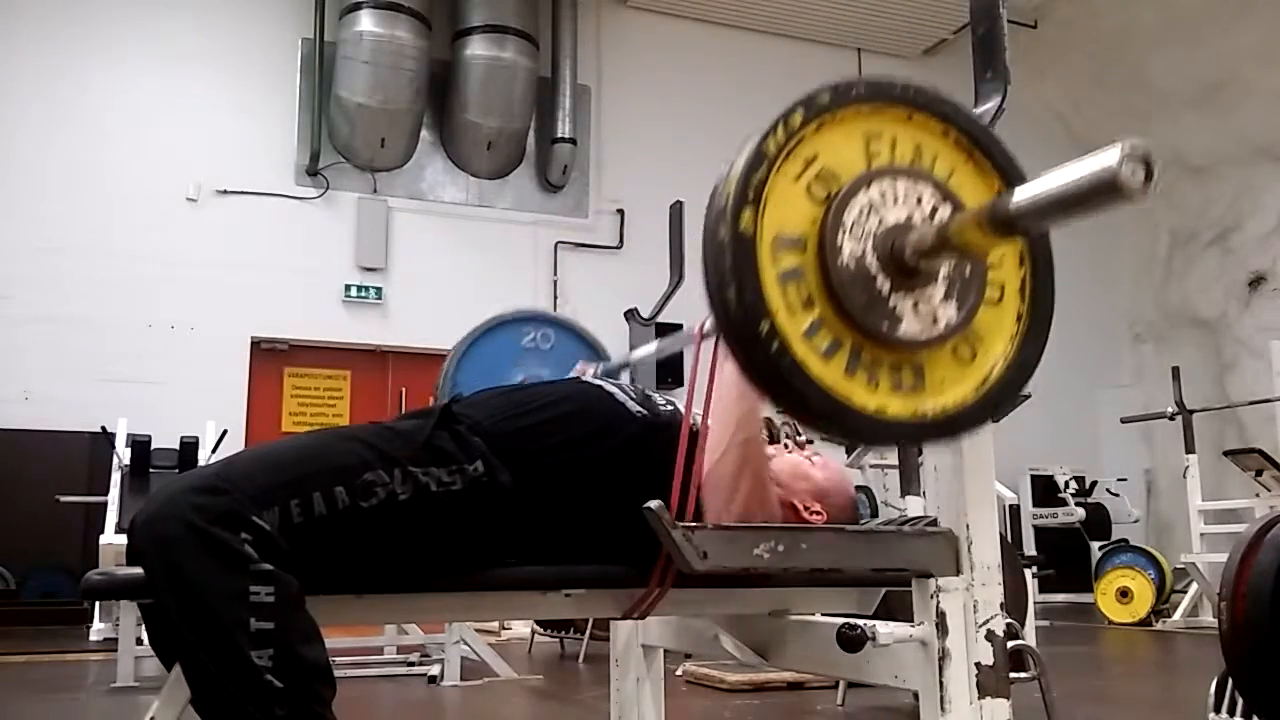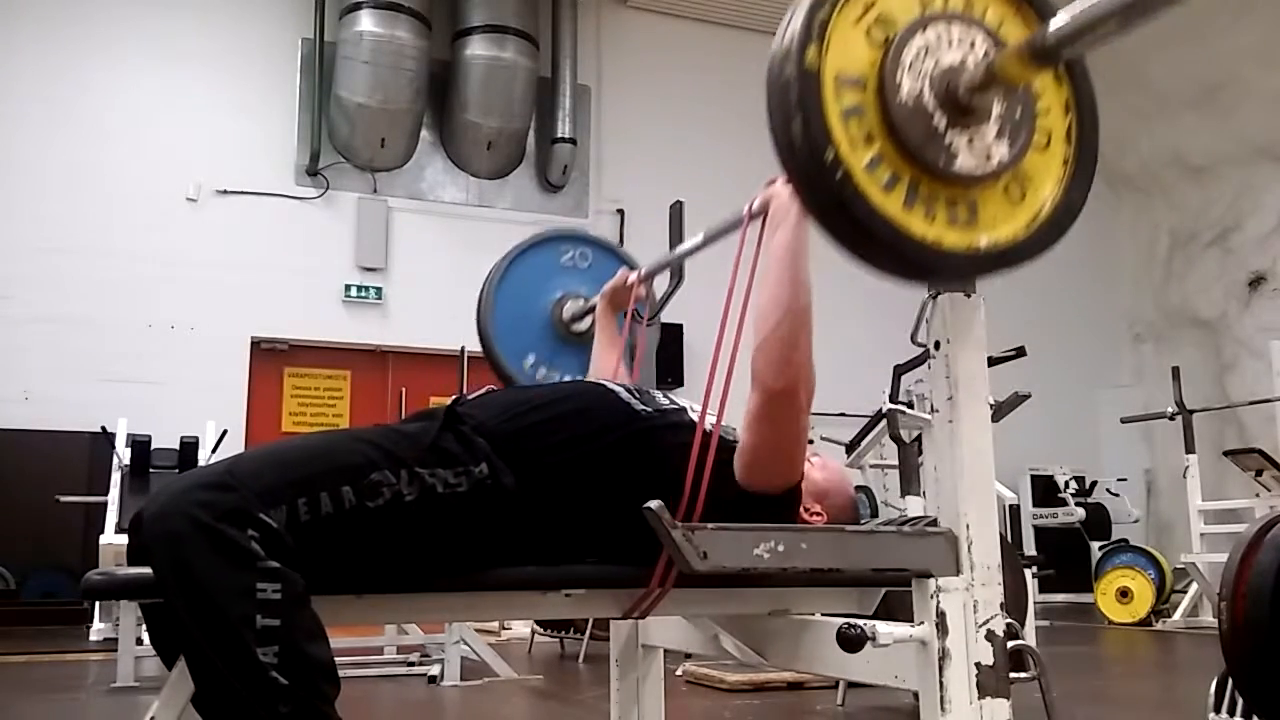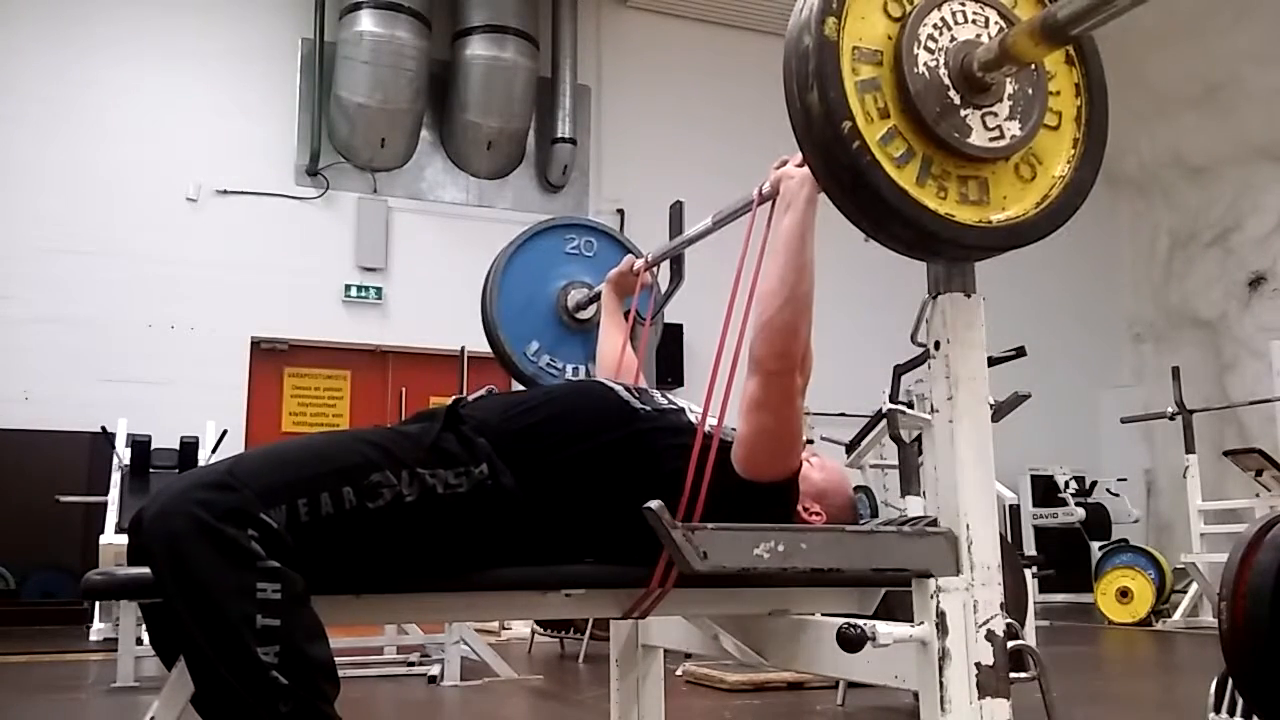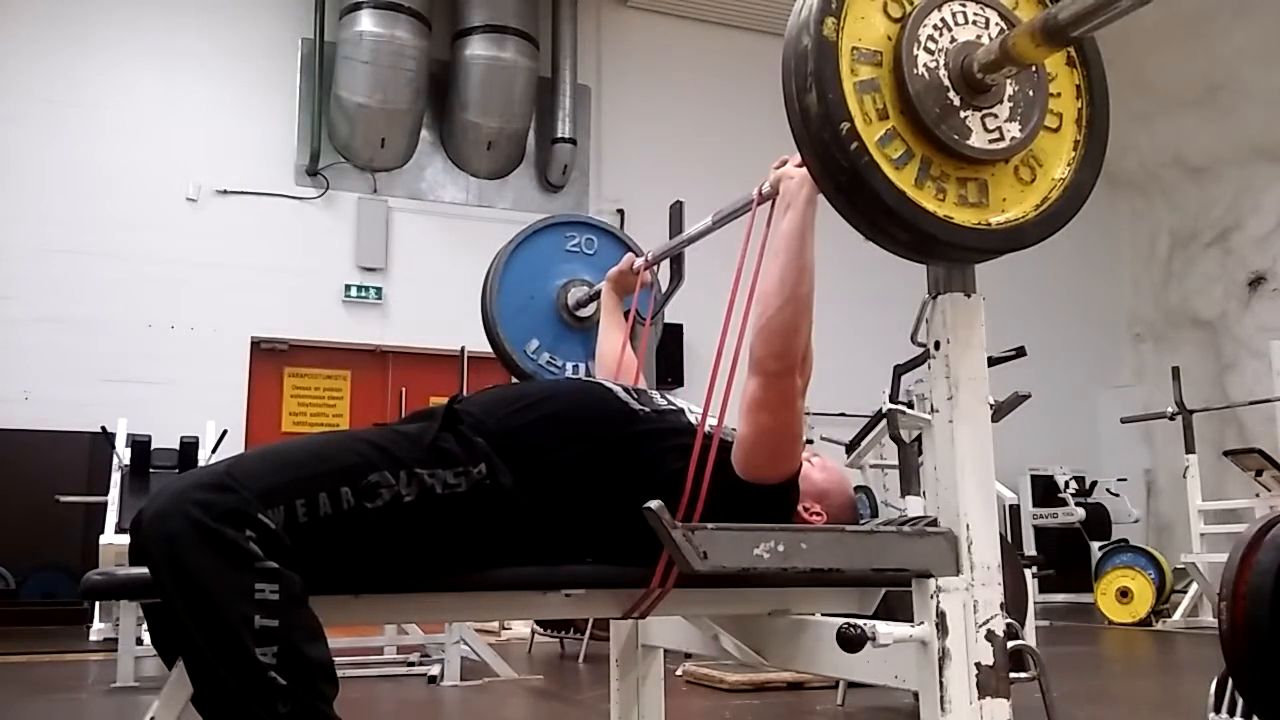
dt=0.5s
person 1, frame 1
left shoulder: (755, 504)
right shoulder: (701, 466)
left elbow: (730, 521)
right wrist: (584, 389)
left knee: (201, 522)
right knee: (178, 523)
person 1, frame 2
left shoulder: (752, 499)
right shoulder: (706, 460)
left elbow: (781, 386)
right elbow: (612, 414)
left wrist: (788, 220)
right wrist: (609, 316)
left knee: (205, 516)
right knee: (181, 521)
person 1, frame 3
left shoulder: (749, 496)
right shoulder: (699, 460)
left elbow: (778, 368)
right elbow: (619, 405)
left wrist: (797, 200)
right wrist: (613, 300)
left knee: (206, 516)
right knee: (177, 521)
person 1, frame 4
left shoulder: (747, 497)
right shoulder: (688, 454)
left elbow: (778, 367)
right elbow: (617, 402)
left wrist: (797, 198)
right wrist: (613, 298)
left knee: (202, 515)
right knee: (180, 518)
